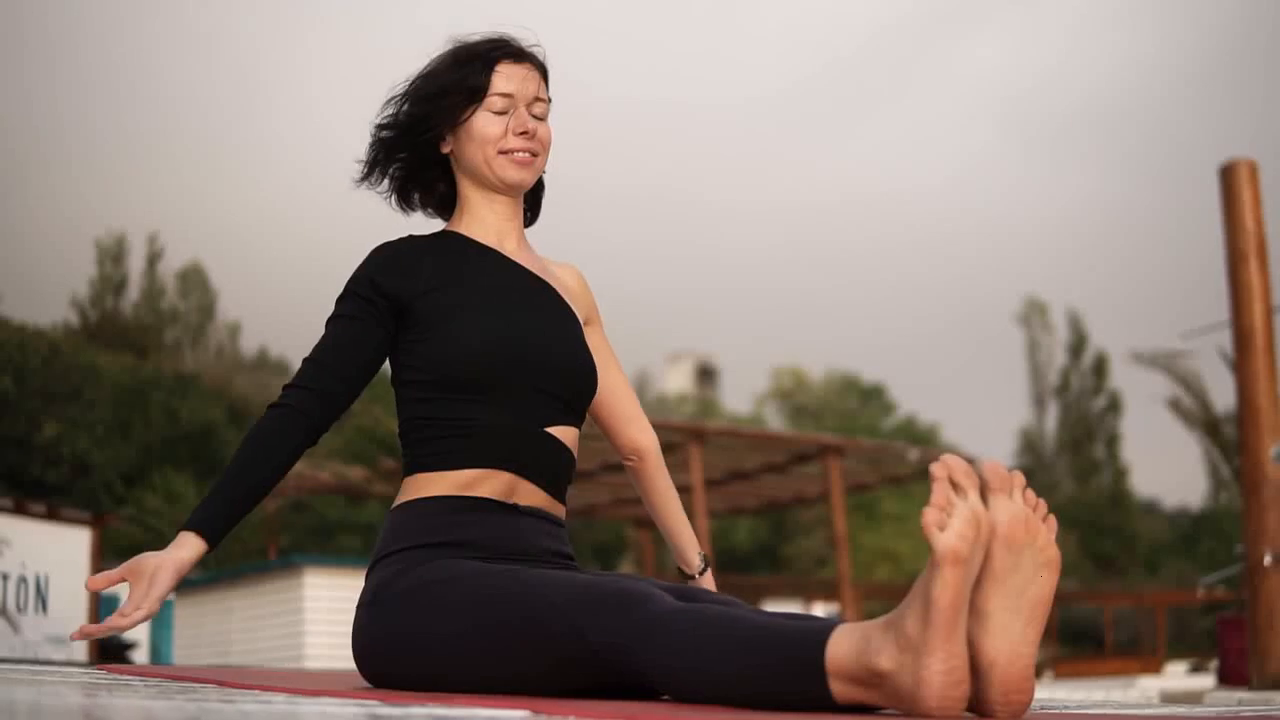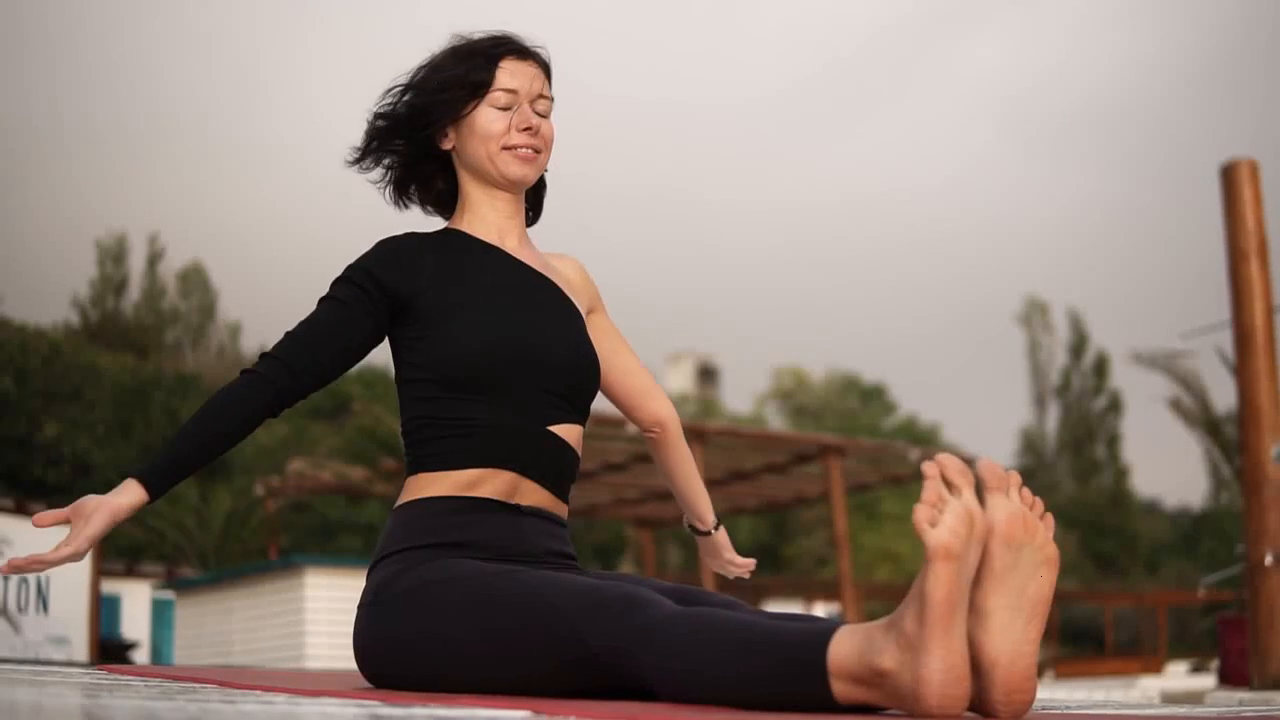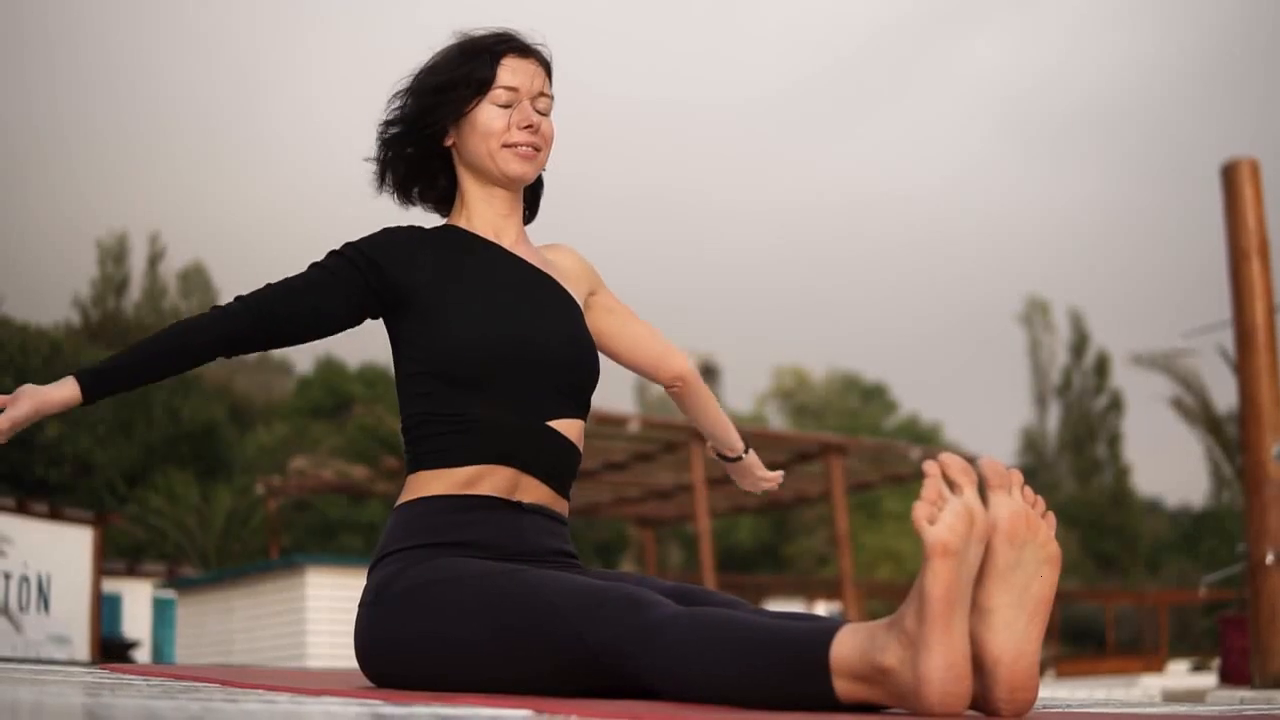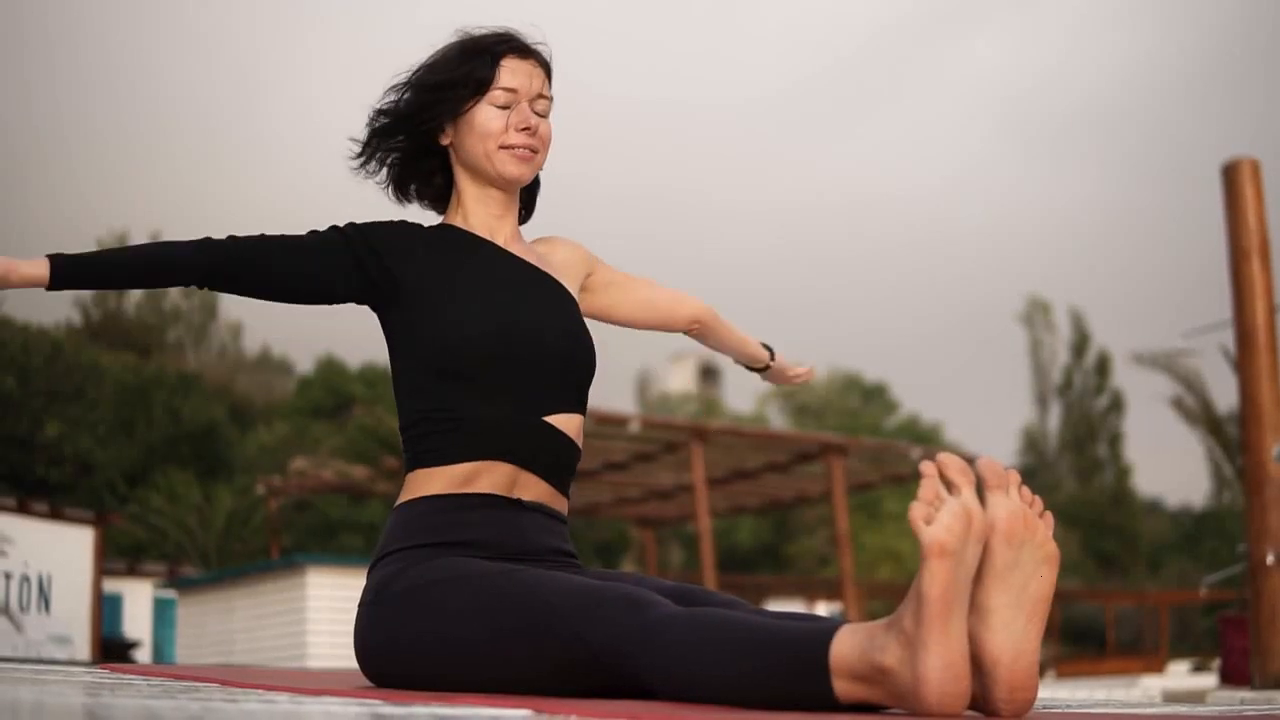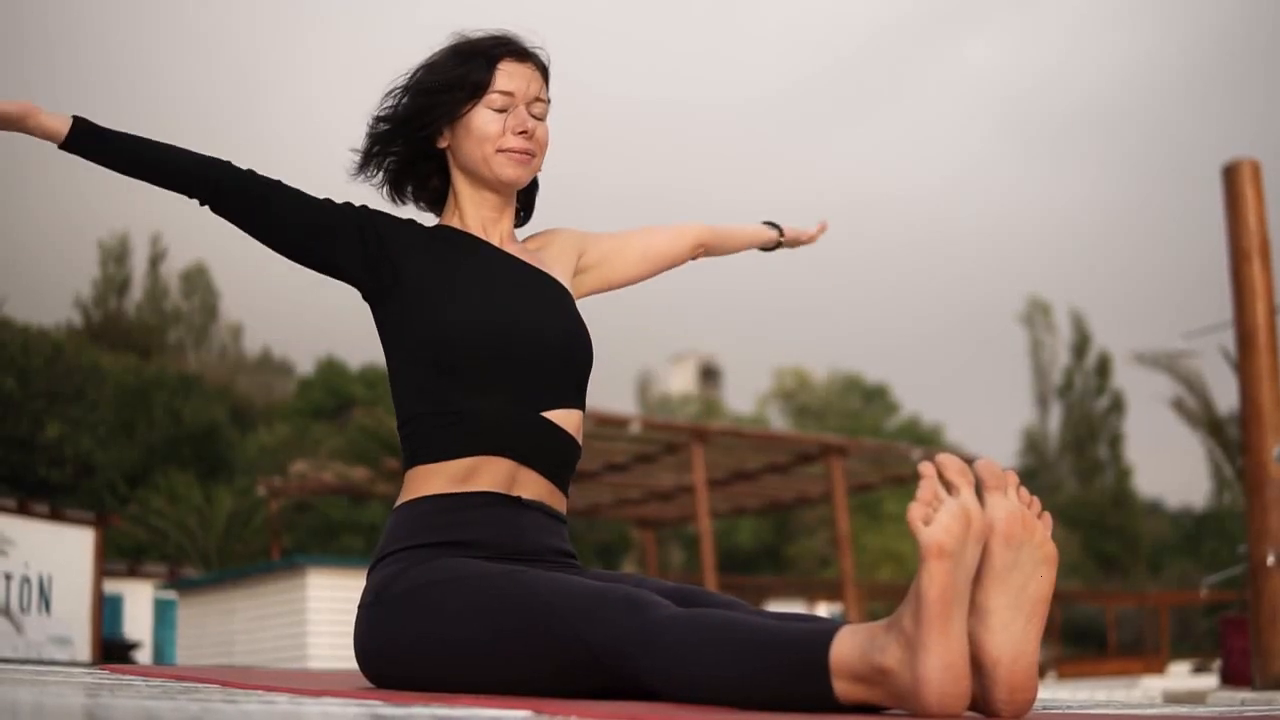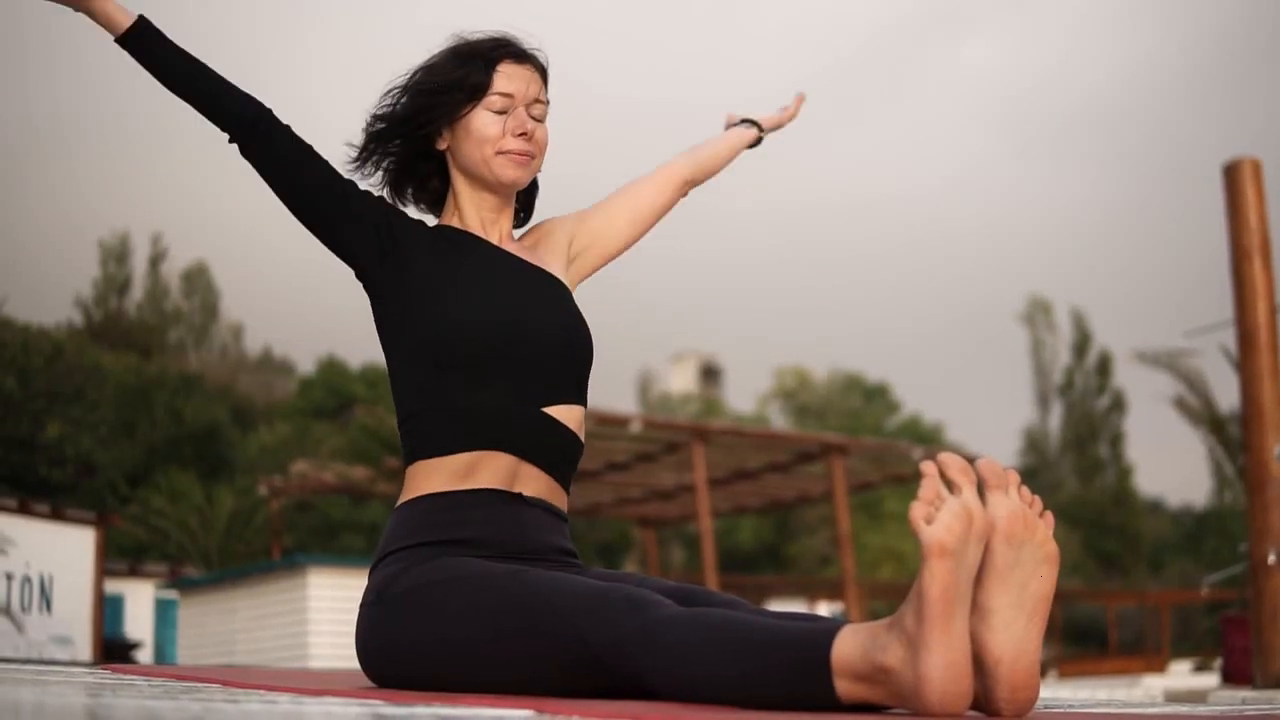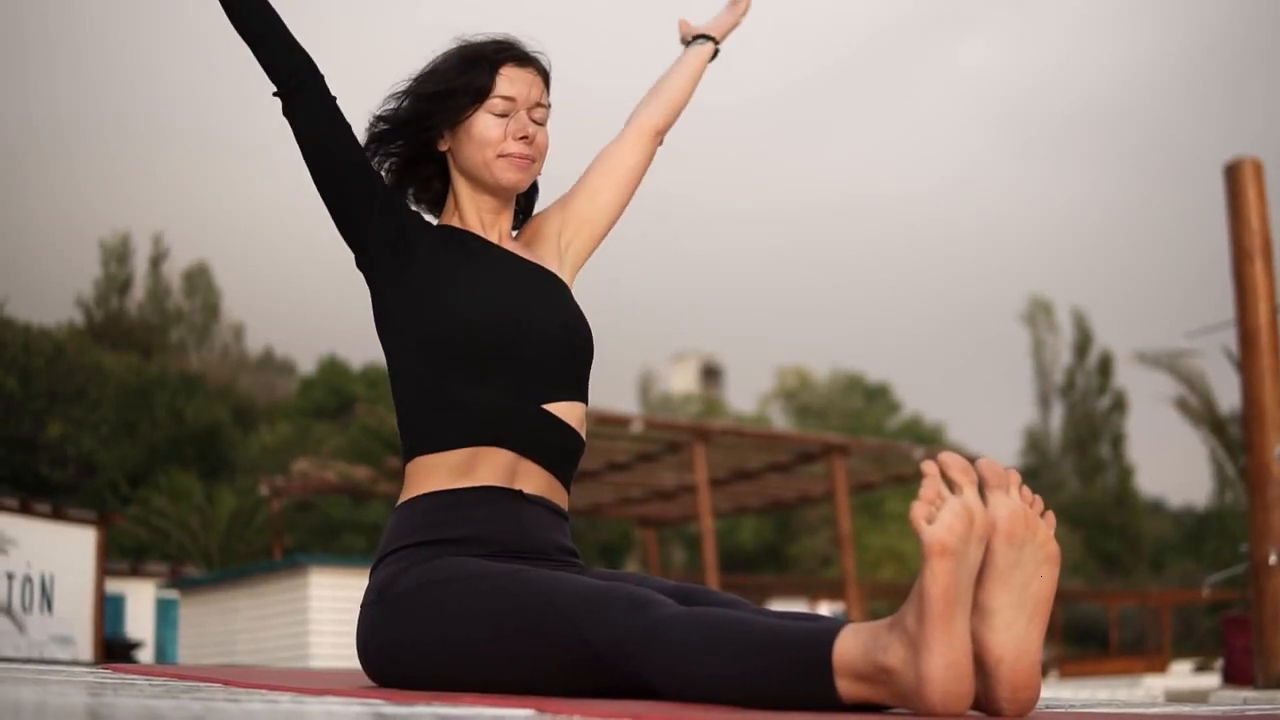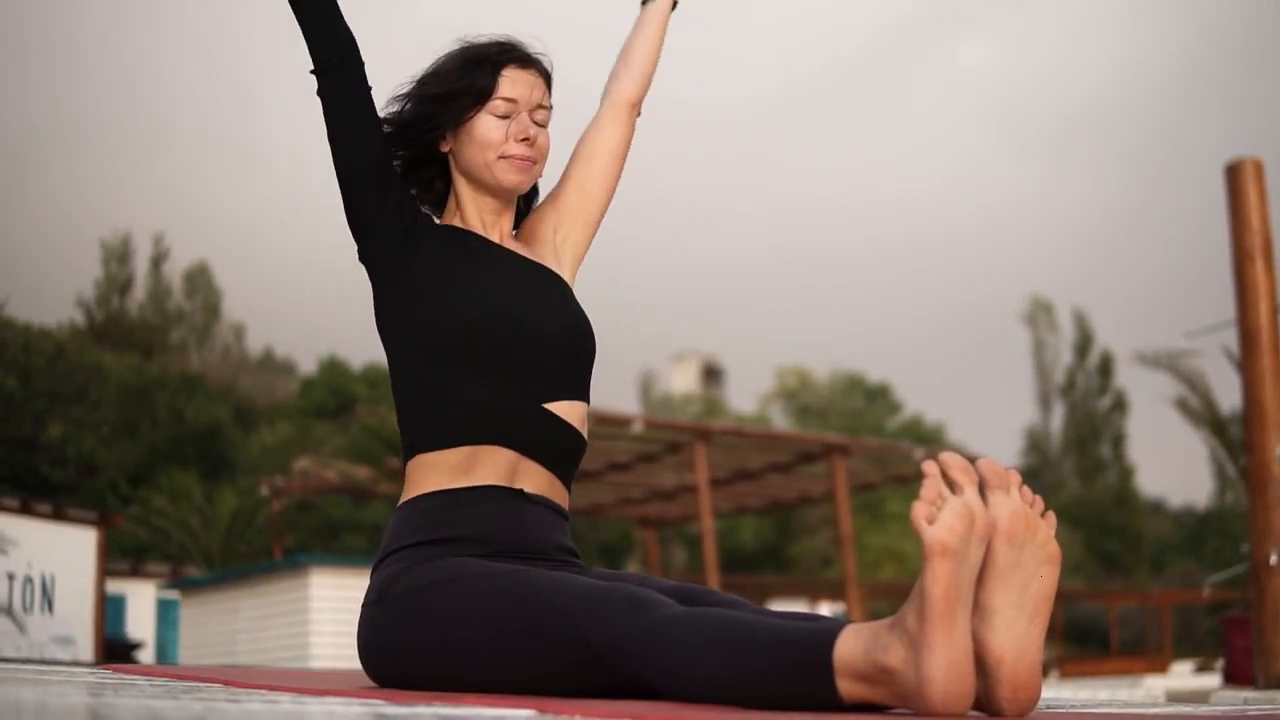
dt=0.3s
person 1, frame 1
left shoulder: (565, 286)
right shoulder: (405, 268)
left elbow: (633, 438)
right elbow: (302, 411)
left wrist: (697, 571)
right wrist: (187, 547)
left hip: (545, 567)
right hip: (431, 578)
left knee: (709, 619)
right knee: (634, 621)
person 1, frame 2
left shoulder: (566, 280)
right shoulder: (408, 267)
left elbow: (657, 414)
right elbow: (268, 384)
left wrist: (711, 529)
right wrist: (129, 494)
left hip: (543, 568)
right hip: (432, 578)
left knee: (707, 617)
right knee: (639, 627)
person 1, frame 3
left shoulder: (567, 273)
right shoulder: (404, 260)
left elbow: (676, 371)
right elbow: (239, 327)
left wrist: (740, 457)
left hip: (546, 566)
right hip: (434, 577)
left knee: (711, 616)
right knee: (641, 623)
person 1, frame 4
left shoulder: (561, 266)
right shoulder: (397, 256)
left elbow: (687, 308)
right elbow: (227, 260)
left wrist: (761, 350)
left hip: (544, 563)
right hip: (434, 575)
left knee: (709, 614)
right knee: (641, 626)
person 1, frame 5
left shoulder: (558, 259)
right shoulder: (393, 252)
left elbow: (693, 240)
right elbow: (228, 190)
left wrist: (774, 234)
left hip: (546, 564)
right hip: (434, 578)
left knee: (709, 615)
right knee: (641, 627)
person 1, frame 6
left shoulder: (551, 257)
right shoulder: (400, 245)
left elbow: (672, 175)
right elbow: (264, 136)
left wrist: (747, 130)
left hip: (547, 562)
right hip: (429, 577)
left knee: (710, 617)
right knee: (630, 630)
person 1, frame 7
left shoulder: (545, 255)
right shoulder: (400, 248)
left elbow: (647, 130)
right elbow: (307, 101)
left hip: (546, 561)
right hip: (433, 576)
left knee: (719, 621)
right knee: (635, 627)
person 1, frame 8
left shoulder: (547, 253)
right shoulder: (404, 246)
left elbow: (623, 103)
right elbow: (338, 74)
left hip: (542, 565)
right hip: (431, 578)
left knee: (719, 621)
right knee: (634, 630)
